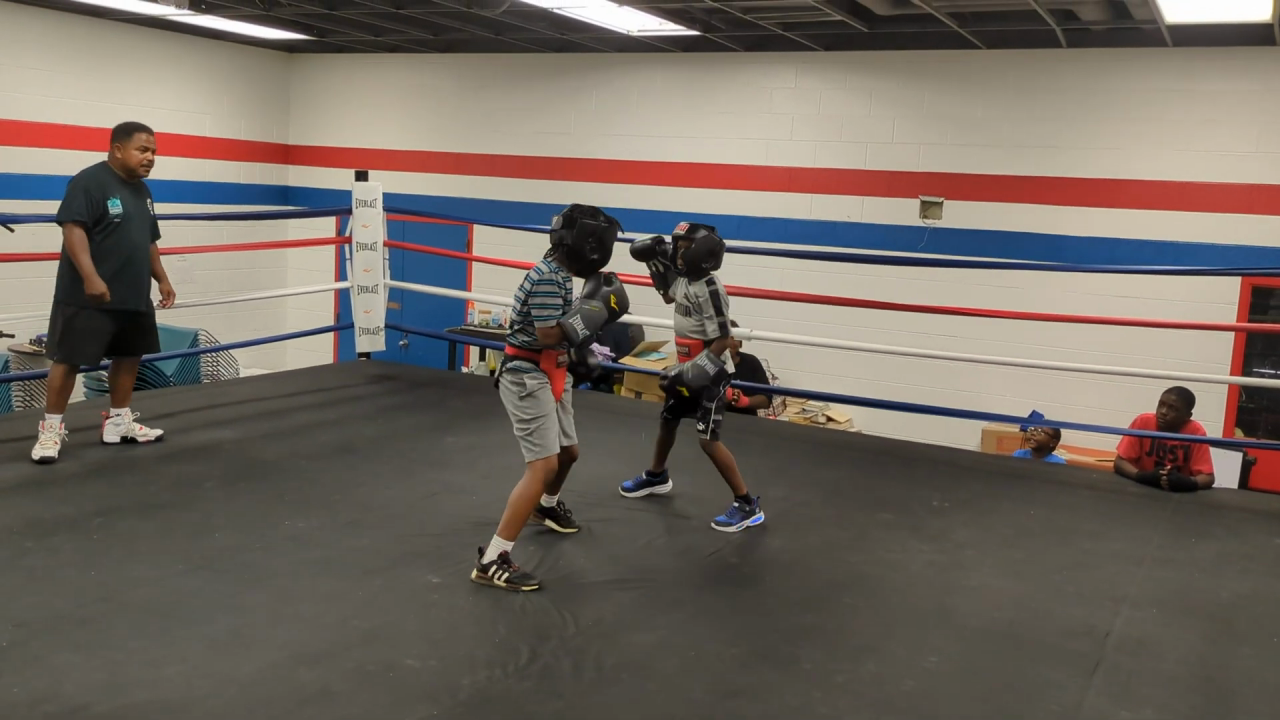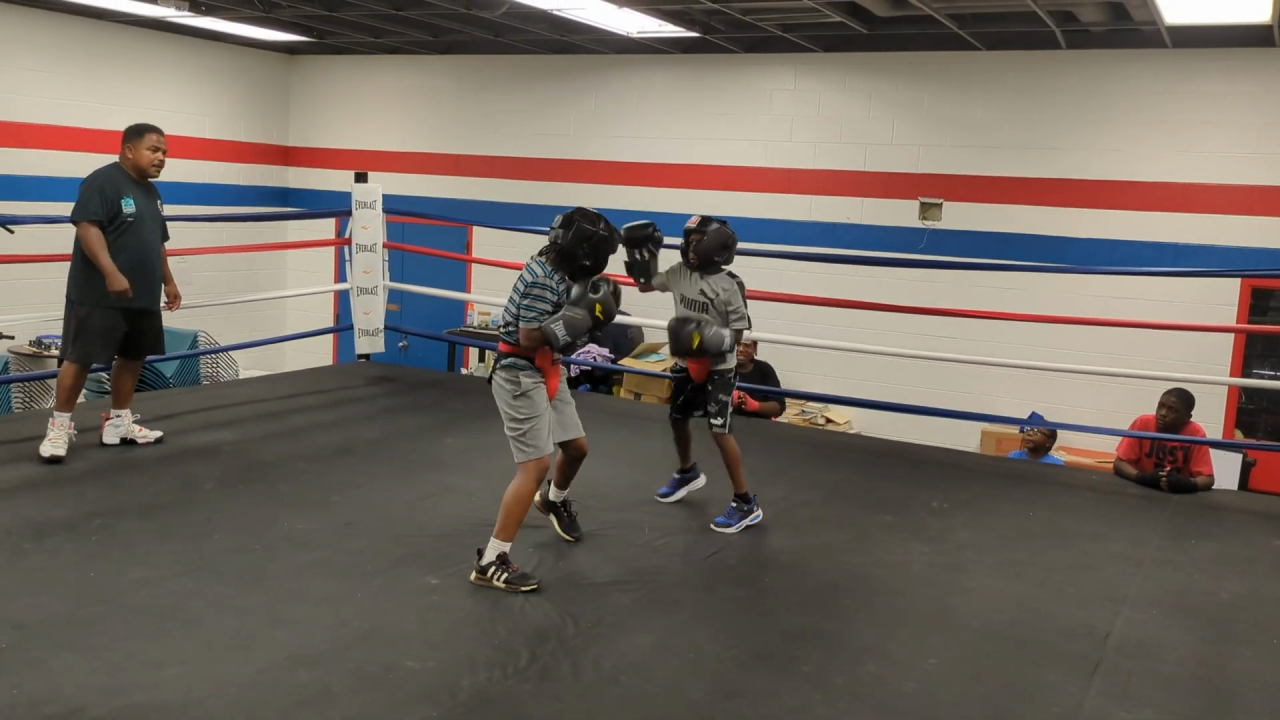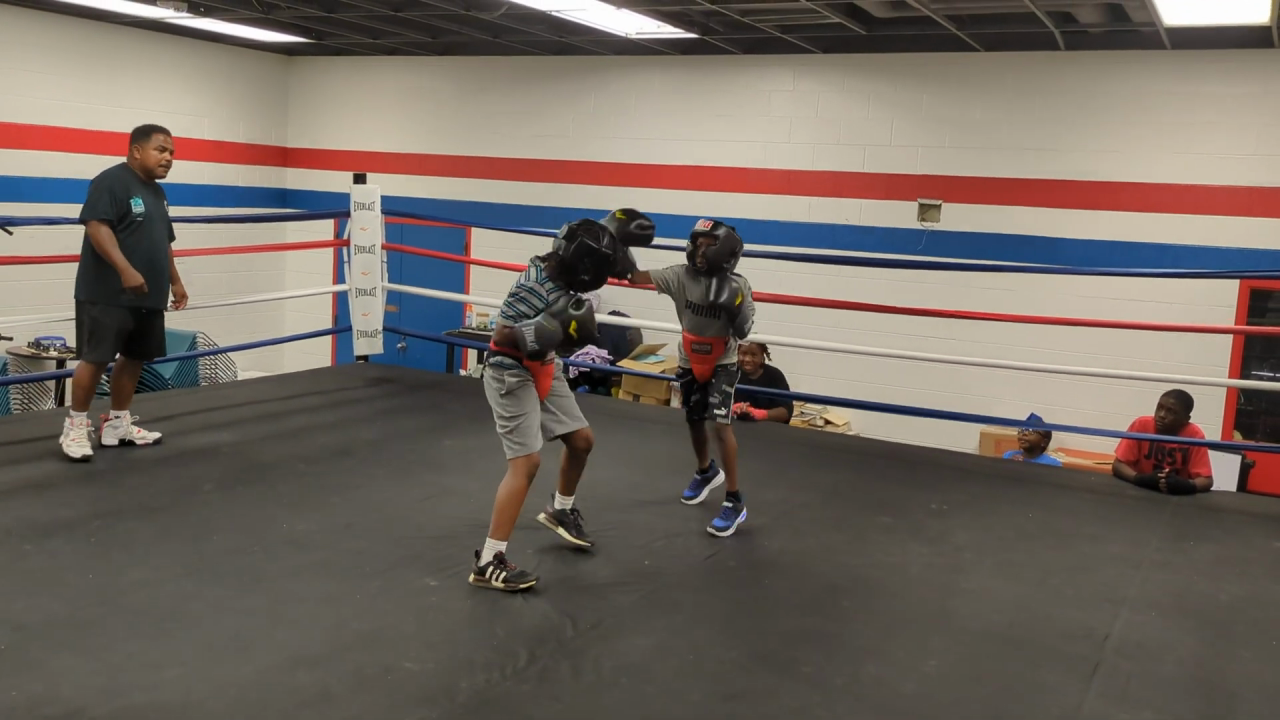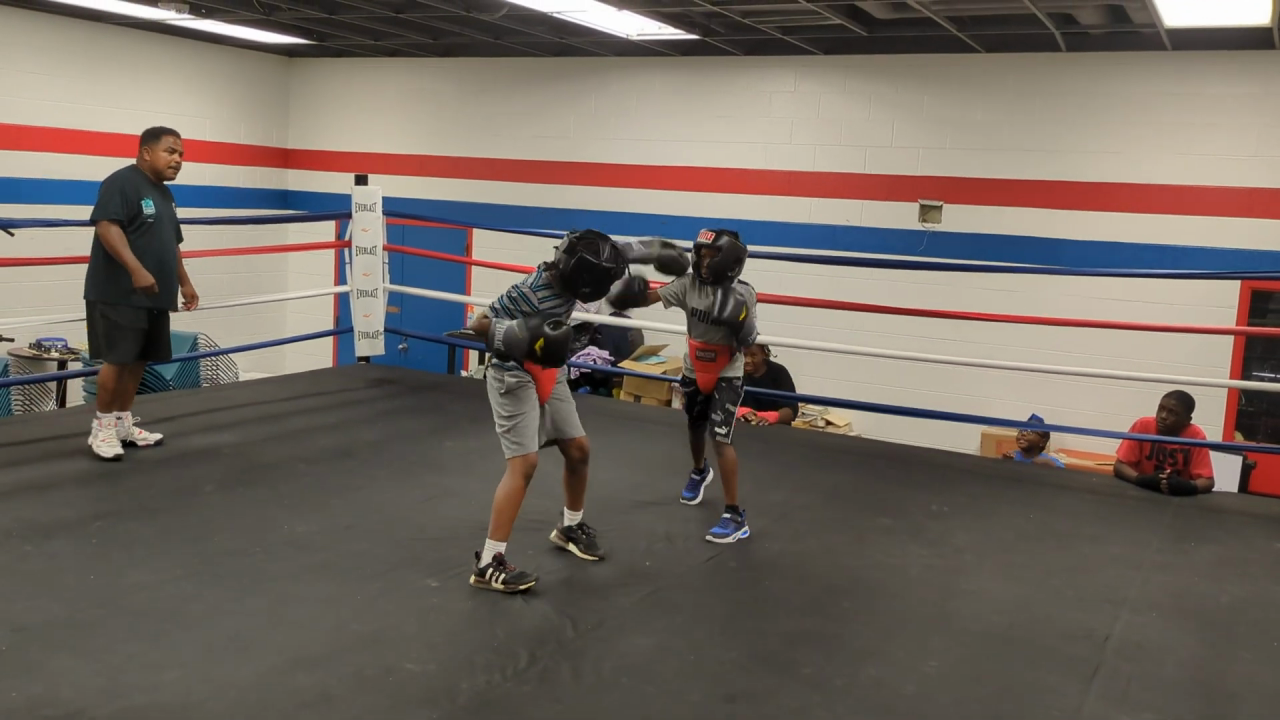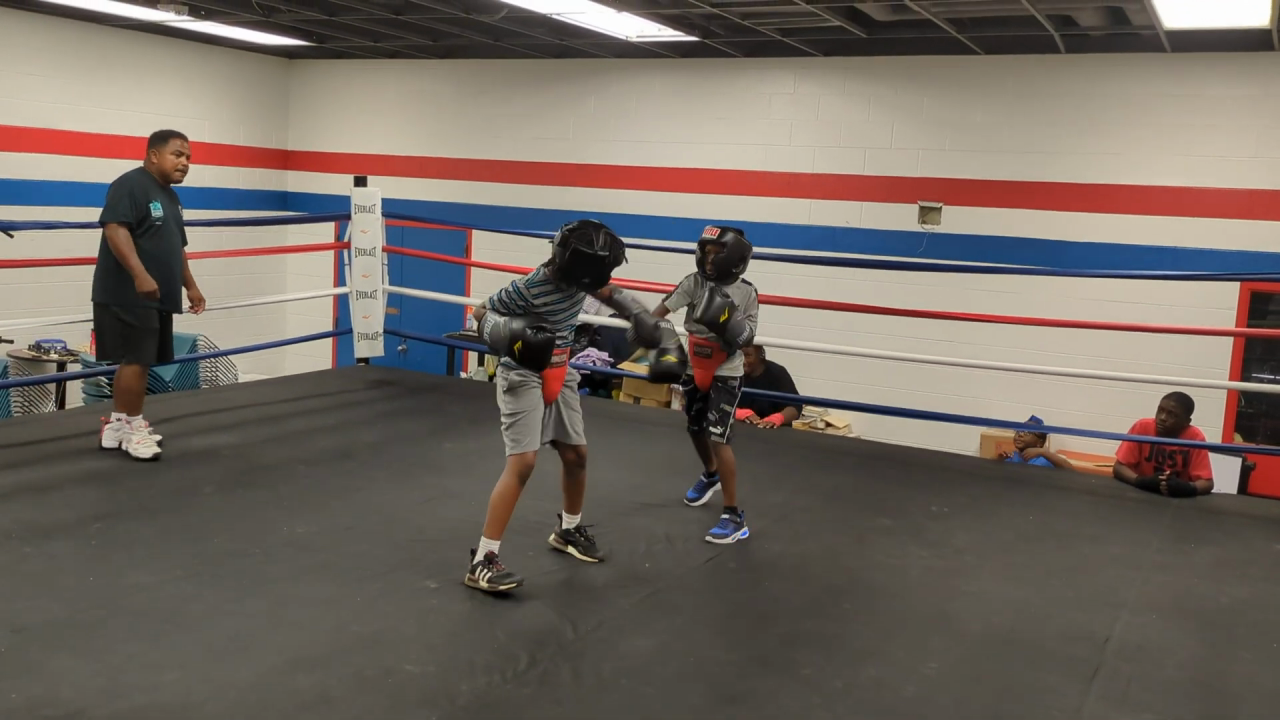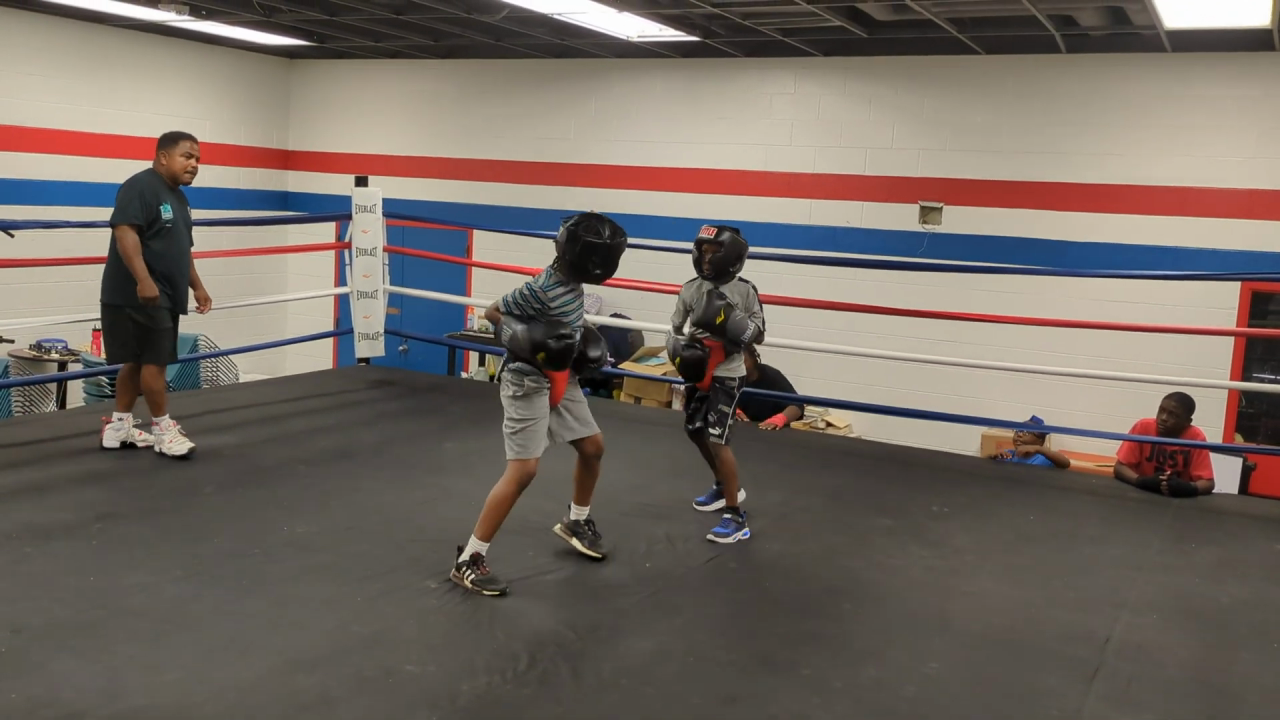
dt=0.1s
person 1, frame 1
left shoulder: (559, 272)
right shoulder: (546, 278)
right elbow: (547, 336)
left wrist: (578, 354)
right wrist: (596, 310)
left hip: (549, 374)
right hip: (525, 378)
left knee: (568, 452)
right knee: (543, 466)
left ankle: (547, 505)
right ankle: (492, 559)
person 1, frame 2
left shoulder: (557, 267)
right shoulder: (536, 281)
right elbow: (530, 339)
right wrist: (582, 316)
left hip: (548, 373)
right hip: (518, 377)
left knee: (576, 447)
right knee: (536, 466)
left ankle: (556, 500)
right ankle: (493, 560)
person 1, frame 3
left shoulder: (559, 267)
right shoulder: (532, 287)
left elbow: (588, 250)
right elbow: (501, 337)
right wrist: (551, 329)
left hip: (543, 370)
right hip: (511, 374)
left knee: (581, 440)
right knee: (526, 464)
left ankle: (561, 510)
right ankle: (488, 561)
person 1, frame 4
left shoulder: (572, 274)
right shoulder: (530, 291)
left elbow: (609, 258)
right elbow: (480, 323)
left wrist: (652, 251)
right wrist: (524, 337)
left hip: (547, 375)
right hip: (513, 378)
left knee: (578, 450)
right knee: (523, 465)
left ankle: (571, 527)
right ankle: (489, 562)
person 1, frame 5
left shoulder: (574, 273)
right shoulder: (528, 287)
left elbow: (616, 297)
right elbow: (480, 314)
left wrist: (658, 331)
right wrist: (512, 335)
left hip: (559, 375)
right hip: (521, 377)
left knee: (576, 455)
right knee: (521, 463)
left ankle: (568, 529)
right ankle: (483, 560)
person 1, frame 6
left shoulder: (571, 279)
right shoulder: (541, 288)
right elbow: (494, 313)
left wrist: (588, 339)
right wrist: (530, 343)
left hip: (560, 377)
right hip: (527, 381)
left knee: (593, 447)
right knee: (521, 472)
left ankle: (576, 522)
right ankle: (469, 559)
person 2, frame 1
left shoulder: (142, 190)
right shoulder: (89, 182)
right elbow: (72, 229)
left wrist: (162, 279)
right wrist: (90, 277)
left hip: (134, 296)
right hip: (89, 296)
left knee: (130, 355)
right knee: (70, 358)
left ankle: (119, 422)
right ankle: (51, 428)
person 2, frame 2
left shoulder: (151, 191)
right shoulder: (102, 182)
right elbow: (86, 228)
left wrist: (169, 282)
right wrist: (112, 273)
left hip: (141, 295)
right hip: (99, 295)
left knee: (133, 358)
right knee: (81, 358)
left ankle: (120, 423)
right ankle: (59, 426)
person 2, frame 3
left shoulder: (157, 191)
right shoulder: (111, 181)
right elbow: (96, 226)
left wrist: (175, 281)
right wrist: (125, 270)
left hip: (146, 295)
right hip: (108, 294)
left knee: (134, 357)
right knee: (97, 357)
left ankle: (117, 424)
right ankle: (76, 424)
person 2, frame 4
left shoulder: (164, 193)
right shoulder: (122, 183)
right elbow: (107, 227)
left wrist: (184, 283)
right wrist: (136, 270)
left hip: (151, 295)
right hip: (119, 293)
left knee: (137, 359)
right knee: (119, 358)
left ankle: (121, 424)
right ankle: (103, 425)
person 2, frame 5
left shoulder: (170, 195)
right shoulder: (130, 185)
left elbow: (176, 248)
right elbow: (115, 229)
left wrist: (190, 286)
right wrist: (140, 275)
left hip: (158, 297)
right hip: (126, 295)
left knee: (141, 360)
right knee: (135, 359)
left ankle: (117, 427)
right ankle: (132, 428)
person 2, frame 6
left shoulder: (178, 196)
right shoulder: (140, 187)
right elbow: (125, 232)
left wrist: (197, 286)
right wrist: (143, 280)
left hip: (165, 295)
right hip: (138, 294)
left knee: (138, 360)
right knee: (154, 359)
left ankle: (118, 427)
right ankle: (164, 429)
person 3, frame 1
left shoulder: (709, 288)
right shoulder: (686, 279)
left elbow: (725, 339)
right elbow: (668, 296)
left wrist: (701, 369)
right wrist: (658, 264)
left hip: (712, 370)
right hip: (688, 366)
left knee: (708, 440)
right knee: (667, 422)
left ankle: (747, 504)
right ankle: (656, 476)
person 3, frame 2
left shoulder: (729, 284)
right shoulder: (681, 272)
left elbow: (739, 331)
right elbow: (646, 283)
left wrist: (707, 340)
right wrist: (640, 252)
left hip: (719, 365)
right hip: (686, 362)
left knee: (720, 431)
right knee: (678, 418)
left ankle: (746, 504)
right ankle: (687, 473)
person 3, frame 3
left shoulder: (737, 285)
right shoulder: (682, 275)
left elbow: (742, 331)
right elbow: (641, 279)
left wrist: (736, 306)
left hip: (723, 363)
right hip: (690, 362)
left knee: (721, 425)
right knee: (695, 423)
left ankle: (734, 501)
right ankle: (706, 472)
person 3, frame 4
left shoulder: (743, 293)
right shoulder: (688, 285)
left elbow: (746, 342)
right elbow: (655, 296)
left wrist: (741, 318)
right wrist: (632, 292)
left hip: (727, 375)
right hip: (694, 371)
left knee: (721, 440)
right knee: (694, 430)
left ankle: (734, 515)
right ankle: (700, 471)
person 3, frame 5
left shoulder: (745, 292)
right shoulder: (693, 283)
left elbow: (746, 341)
right elbow: (662, 310)
left wrist: (727, 320)
left hip: (726, 372)
right hip: (694, 369)
left knee: (717, 440)
right knee: (696, 430)
left ankle: (733, 516)
right ankle: (711, 474)
person 3, frame 6
left shoulder: (743, 290)
right shoulder: (691, 288)
left elbow: (756, 336)
right elbow: (676, 329)
left wrist: (728, 320)
right wrist: (678, 348)
left hip: (727, 373)
right hip: (696, 371)
left knee: (716, 441)
right knee: (696, 432)
left ankle: (735, 515)
right ankle: (725, 489)
